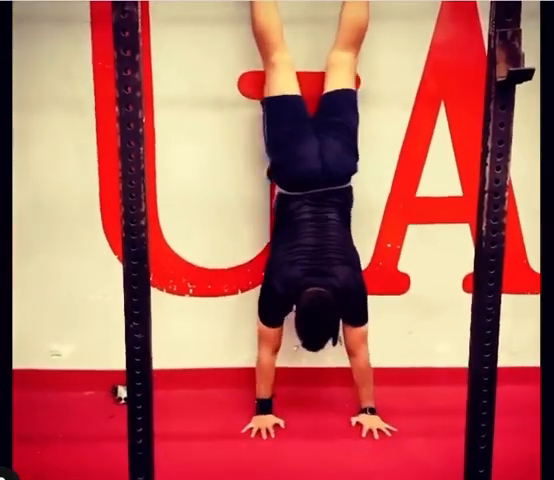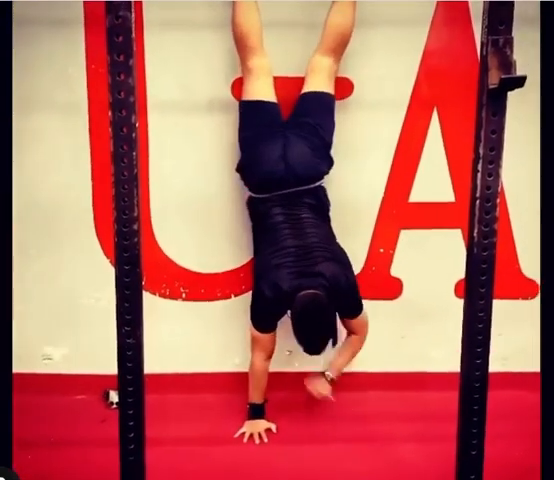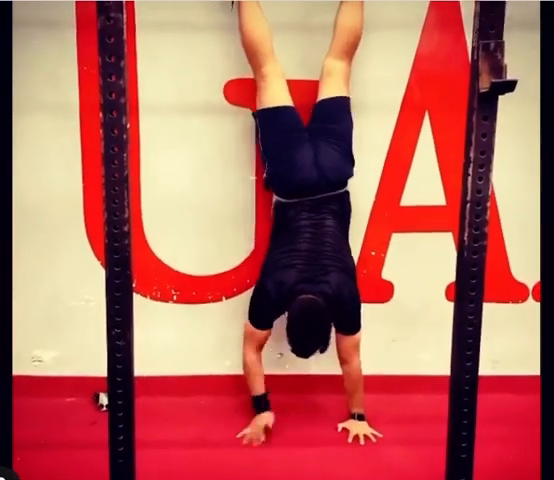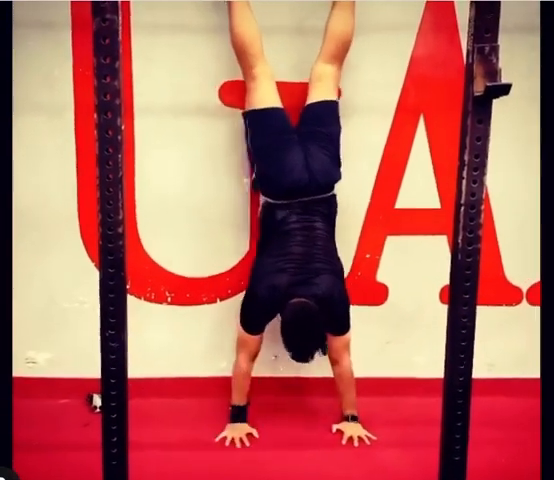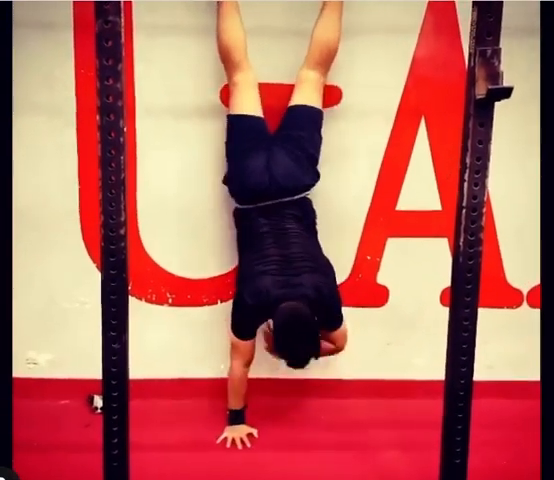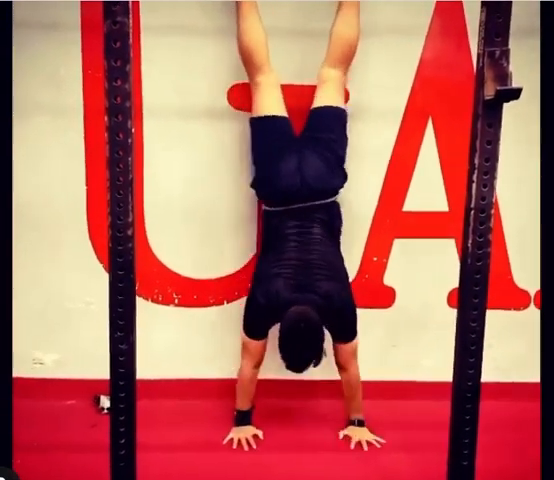
dt=0.3s
person 1, frame 1
left shoulder: (349, 282)
right shoulder: (280, 283)
left elbow: (356, 351)
right elbow: (266, 349)
left wrist: (368, 411)
right wrist: (263, 409)
left hip: (331, 169)
right hip: (296, 166)
left knee: (342, 56)
right knee: (277, 58)
person 1, frame 2
left shoulder: (340, 279)
right shoulder: (271, 289)
right elbow: (261, 355)
left wrist: (328, 375)
right wrist: (254, 415)
left hip: (303, 168)
right hip: (268, 170)
left knee: (323, 60)
right knee: (256, 62)
person 1, frame 3
left shoulder: (343, 292)
right shoulder: (273, 288)
left elbow: (350, 361)
left wrist: (358, 416)
right wrist: (260, 407)
left hip: (328, 170)
right hip: (293, 175)
left knee: (336, 65)
right knee: (267, 69)
person 1, frame 4
left shoulder: (332, 294)
right shoulder: (263, 292)
left elbow: (341, 361)
right elbow: (243, 359)
left wrist: (351, 417)
right wrist: (235, 417)
left hip: (316, 175)
right hip: (282, 178)
left knee: (326, 68)
right knee: (258, 71)
person 1, frame 5
left shoulder: (322, 291)
right shoulder: (252, 297)
right elbow: (240, 363)
right wrist: (234, 420)
left hip: (290, 178)
right hip: (253, 184)
left knee: (311, 74)
right knee: (241, 75)
person 1, frame 6
left shoulder: (339, 300)
right shoulder: (264, 297)
left elbow: (348, 368)
right elbow: (250, 364)
left wrist: (357, 422)
right wrist: (240, 420)
left hip: (316, 183)
right hip: (282, 185)
left knee: (331, 73)
right knee: (264, 78)
